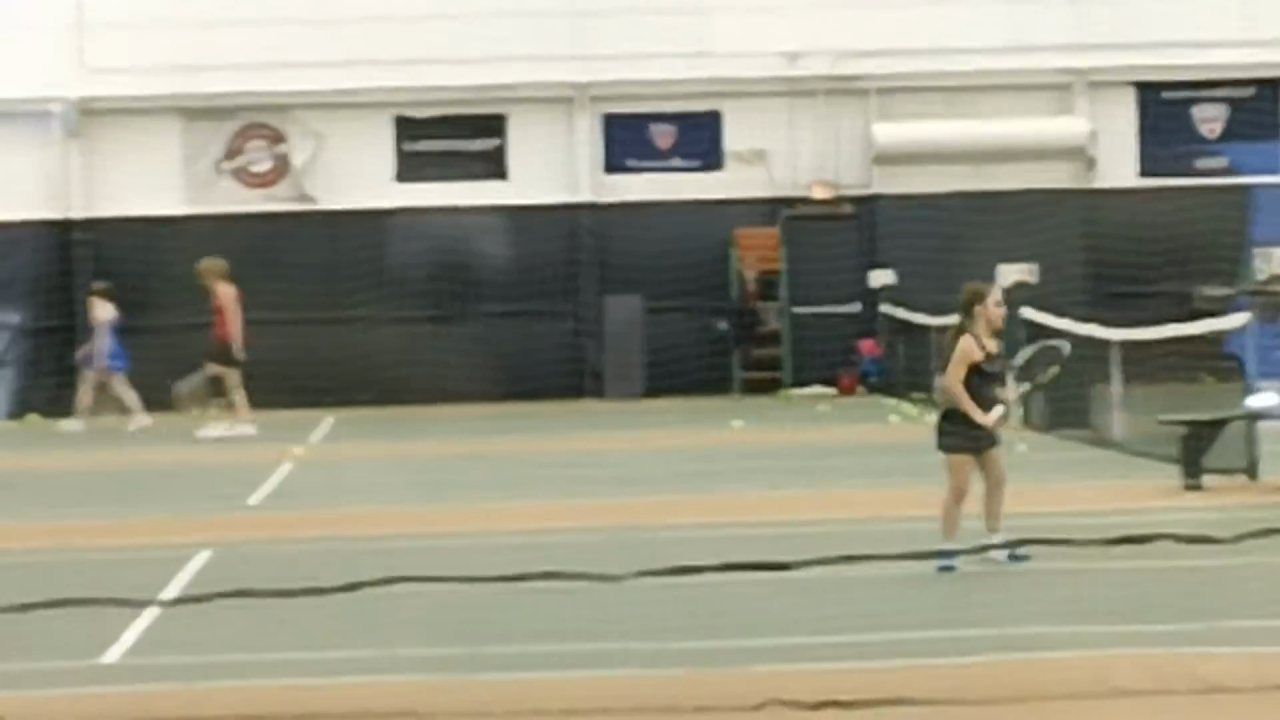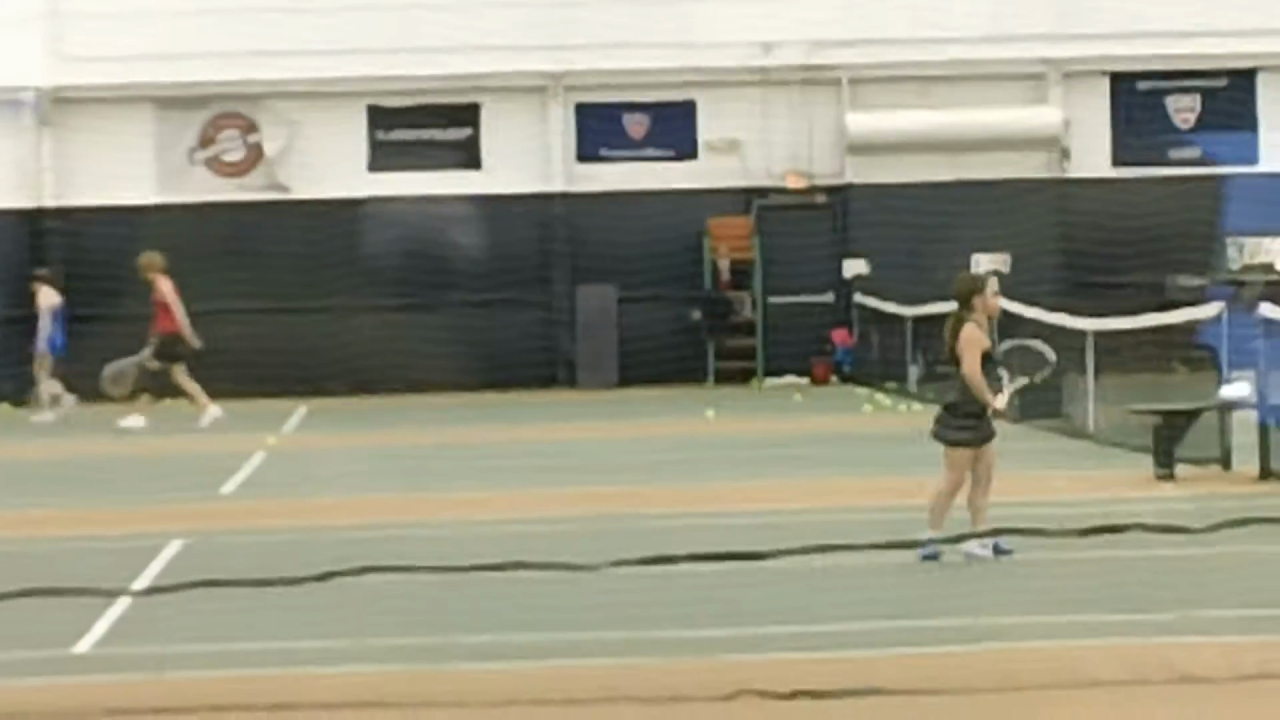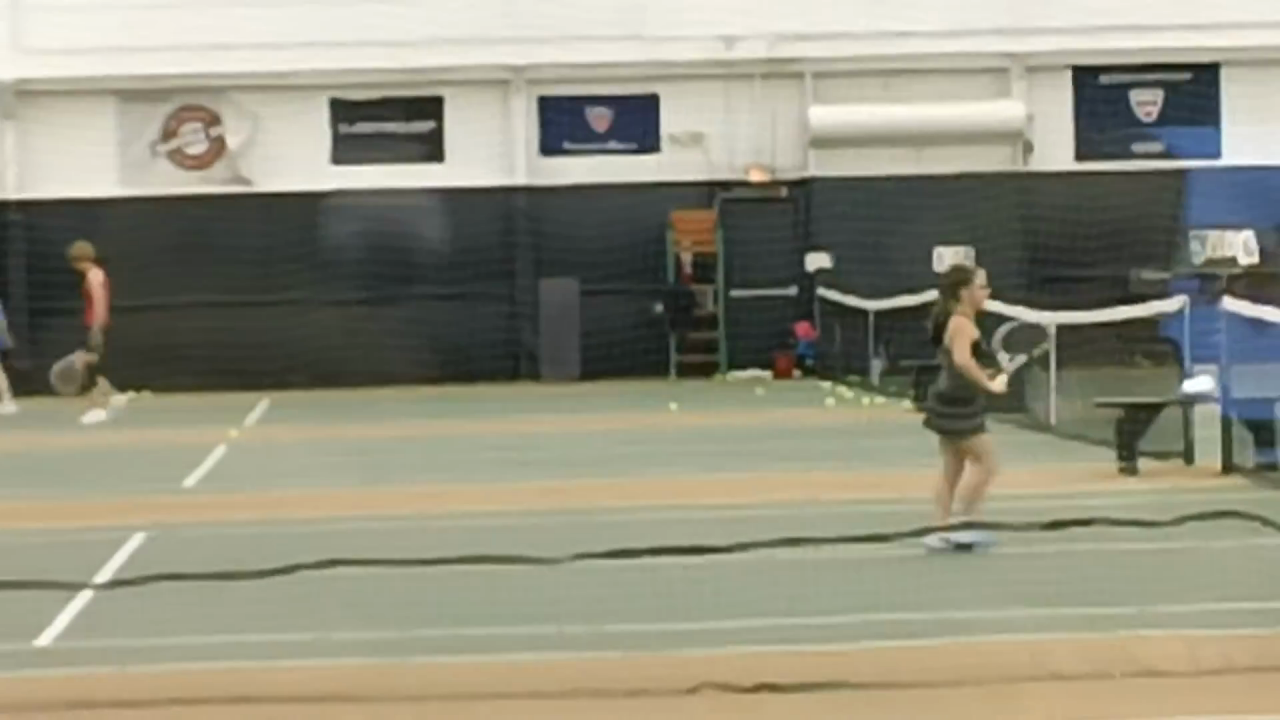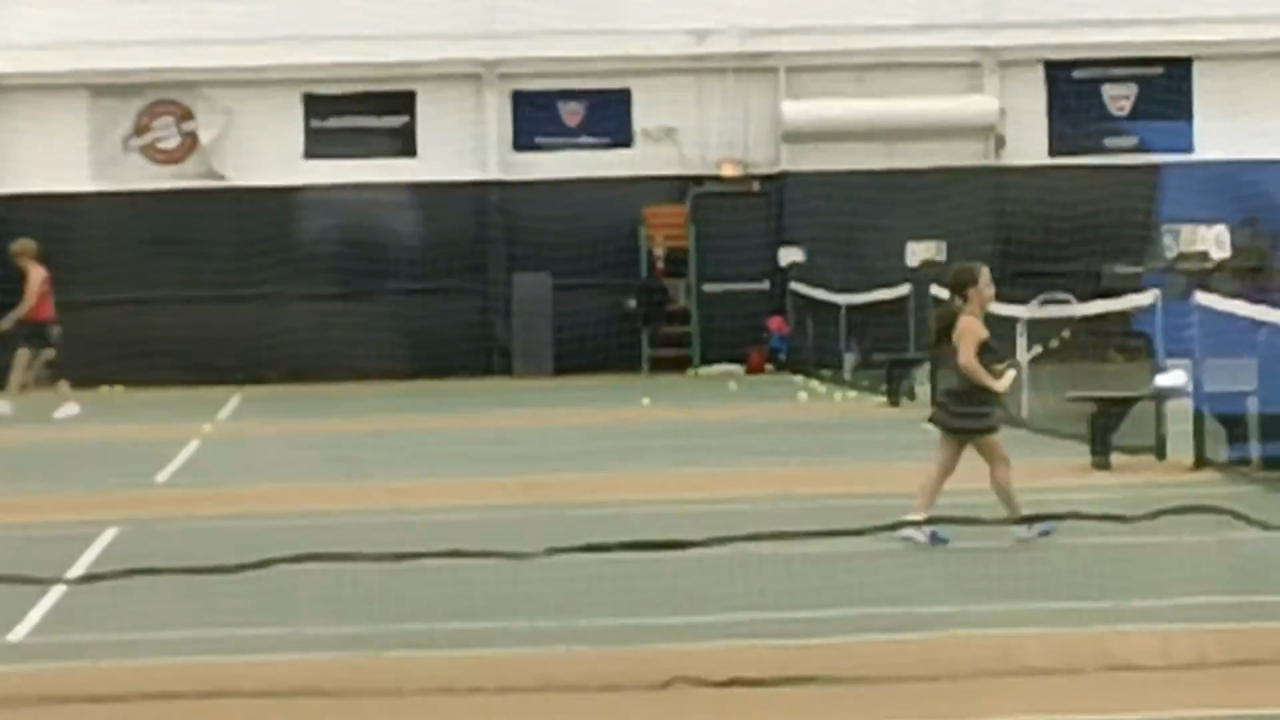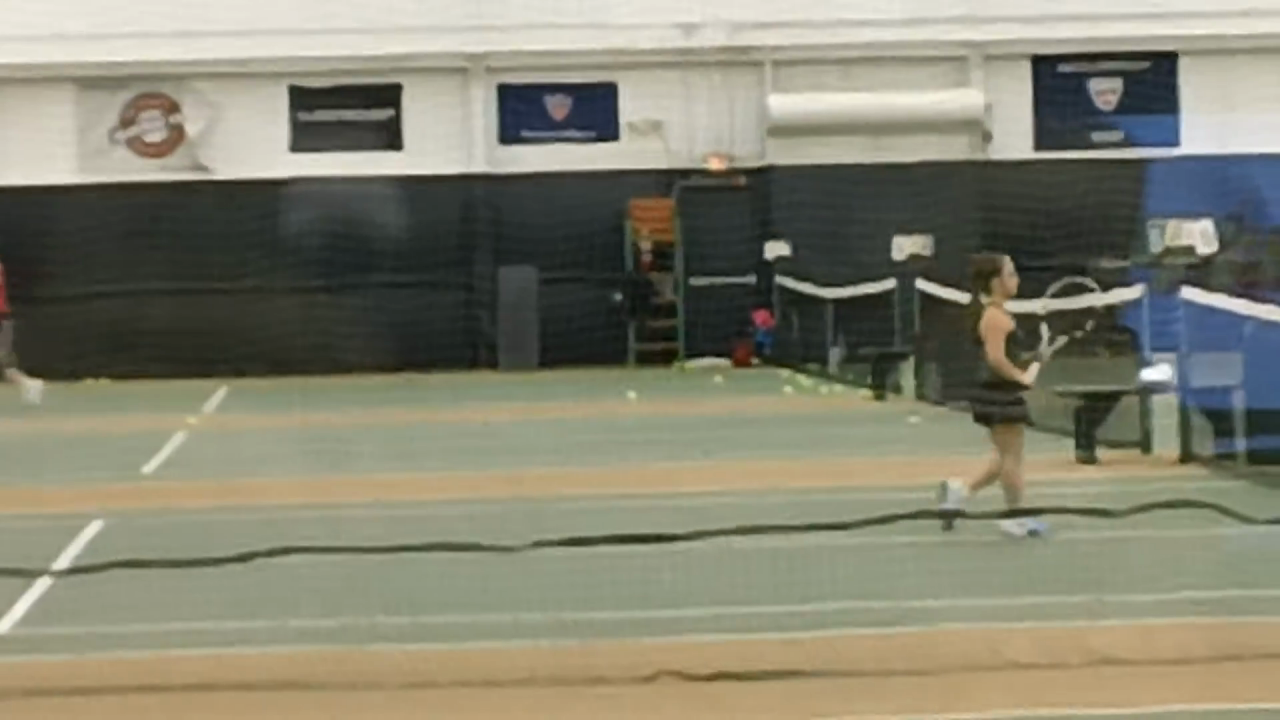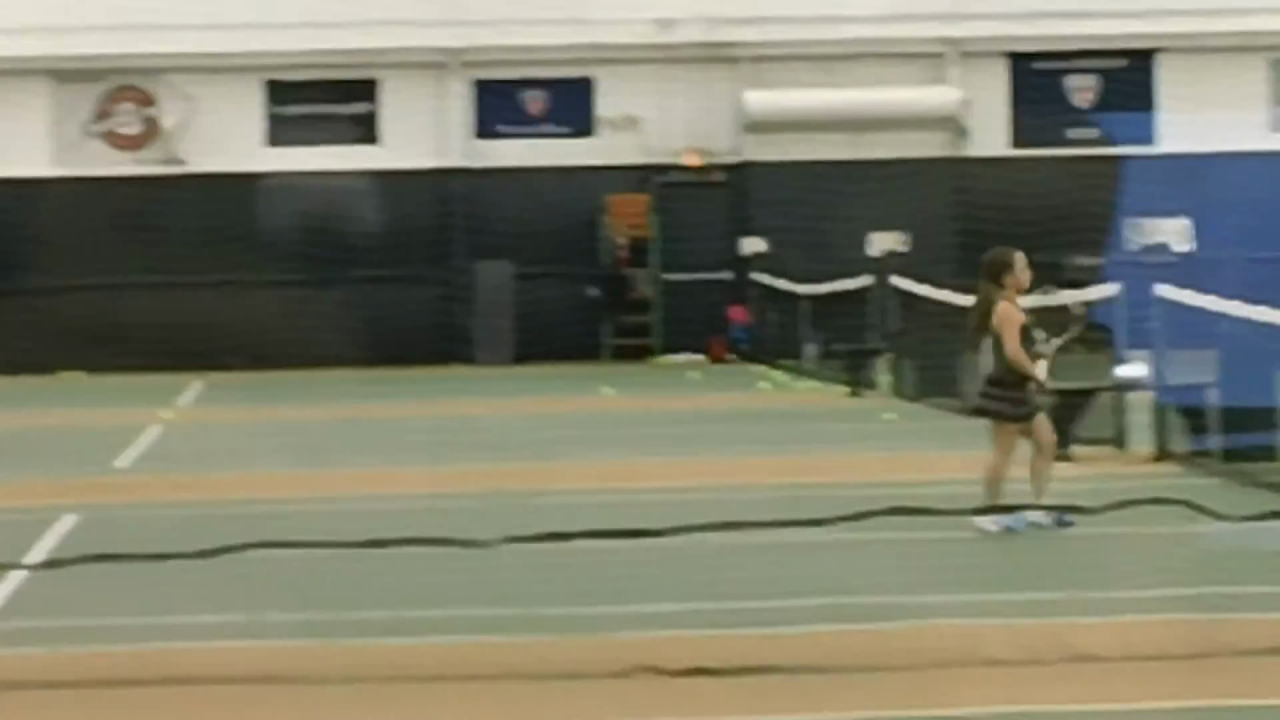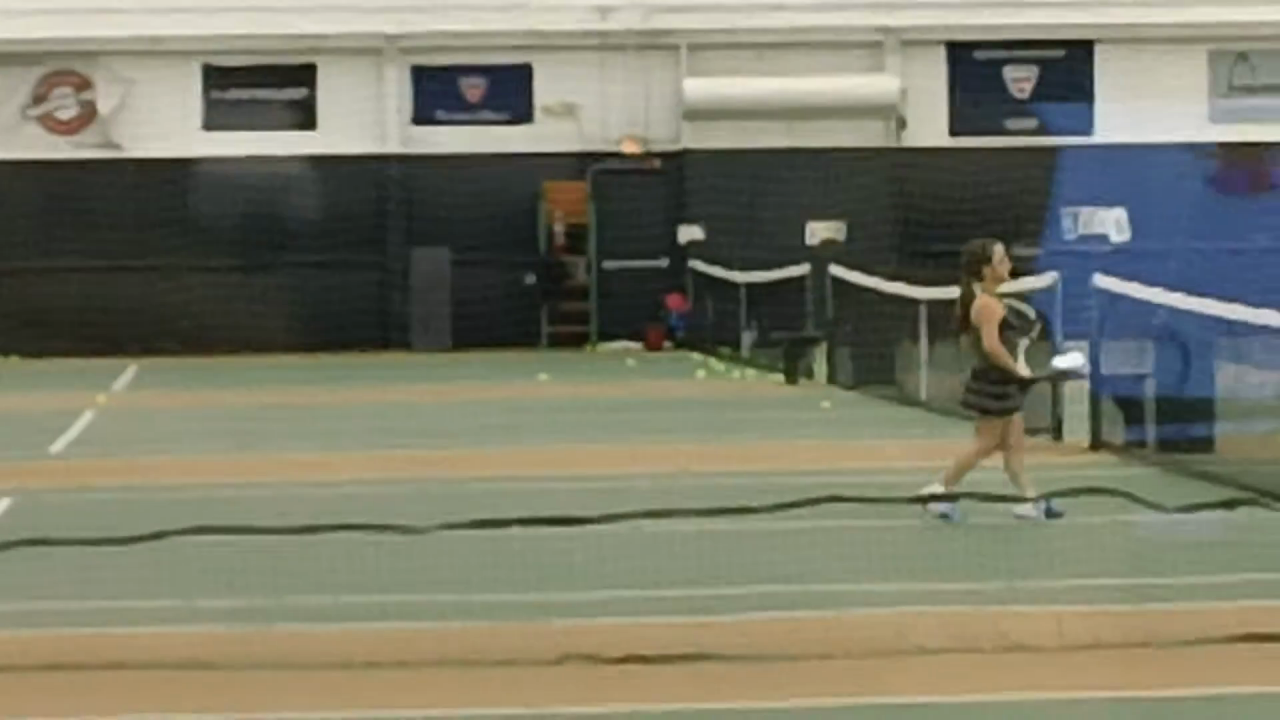
dt=0.2s
person 1, frame 1
left shoulder: (995, 345)
right shoulder: (967, 344)
right elbow: (951, 384)
left wrist: (1000, 396)
right wrist: (976, 414)
left hip: (981, 427)
right hip: (960, 425)
left knee: (997, 480)
right knee: (958, 488)
left ankle: (996, 542)
right ankle: (948, 550)
person 1, frame 2
left shoulder: (978, 332)
right shoulder: (973, 333)
right elbow: (970, 372)
left wrist: (994, 393)
right wrist: (991, 400)
left hip: (975, 417)
right hip: (963, 417)
left knee: (984, 476)
right knee: (954, 480)
left ankle: (979, 539)
right ankle: (929, 539)
person 1, frame 3
left shoulder: (955, 323)
right shoulder: (962, 324)
right elbow: (962, 361)
left wrist: (987, 375)
right wrist: (989, 384)
left hip: (949, 405)
right hip: (958, 408)
left knee: (953, 470)
right knee: (986, 464)
left ankle: (942, 531)
right ankle: (961, 523)
person 1, frame 4
left shoulder: (959, 321)
right shoulder: (969, 323)
right elbow: (966, 362)
left wrist: (998, 370)
right wrist: (994, 383)
left hip: (954, 403)
right hip: (968, 406)
left knee: (944, 466)
right knee: (1000, 462)
left ankle: (916, 523)
right ankle: (1023, 524)
person 1, frame 5
left shoulder: (994, 313)
right shoulder: (995, 316)
right elbow: (995, 356)
left wrist: (1028, 361)
right wrist: (1021, 377)
left hip: (999, 395)
right hip: (1000, 395)
left knee: (1007, 459)
right knee: (1012, 457)
left ankle: (958, 490)
right ankle: (1015, 519)
person 1, frame 6
left shoulder: (1005, 308)
right shoulder: (1006, 309)
right elbow: (1012, 351)
left wrist: (1036, 358)
right wrist: (1034, 370)
left hip: (1016, 391)
right hip: (1006, 391)
left knee: (1047, 441)
right knee: (1003, 453)
left ankle: (1040, 508)
right ankle: (989, 514)
person 1, frame 7
left shoulder: (986, 300)
right shoulder: (987, 303)
left elbow: (972, 341)
right elbow: (991, 346)
right wrist: (1016, 367)
left hip: (1001, 383)
right hip: (995, 384)
left knee: (1013, 445)
right knee: (985, 446)
left ankle: (1029, 501)
right ankle: (938, 491)
